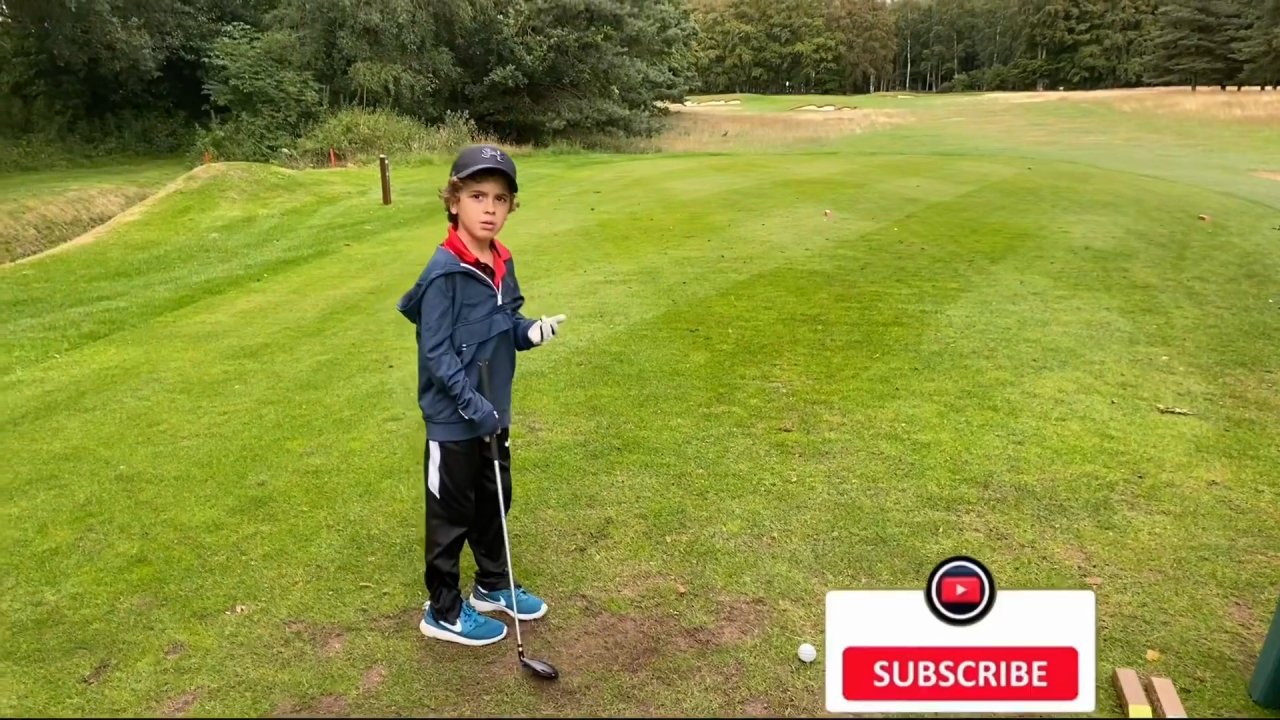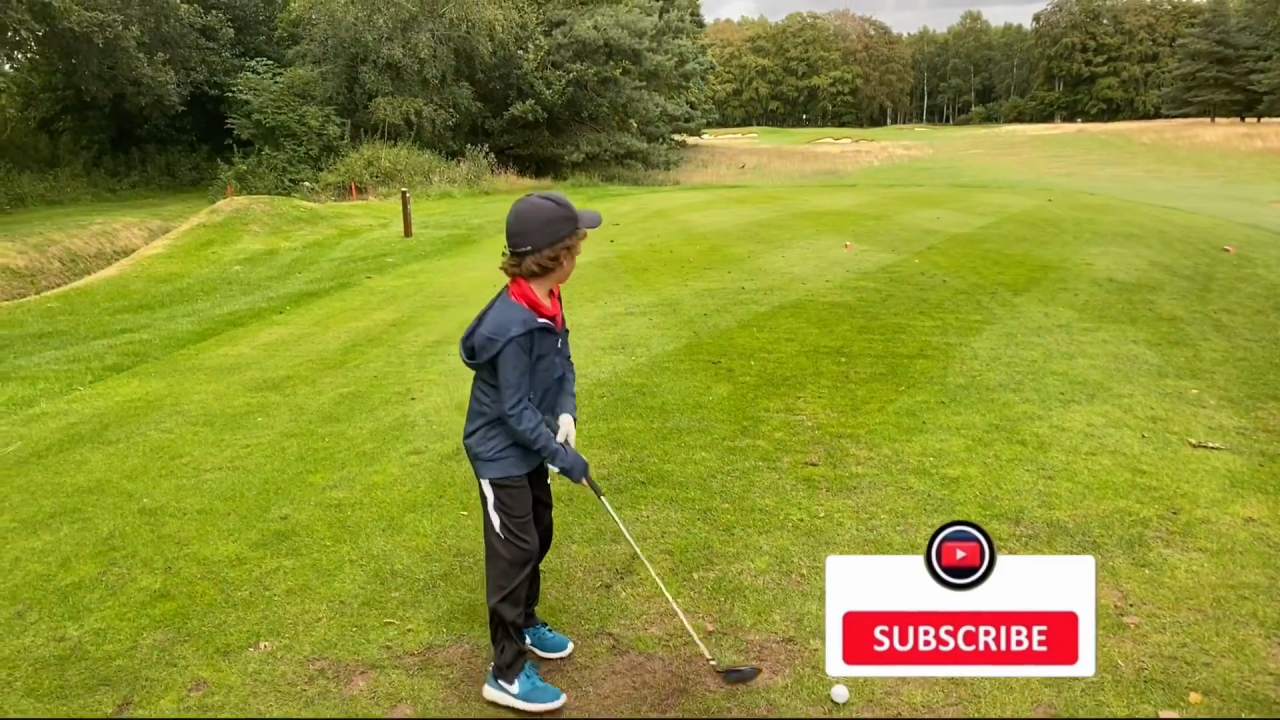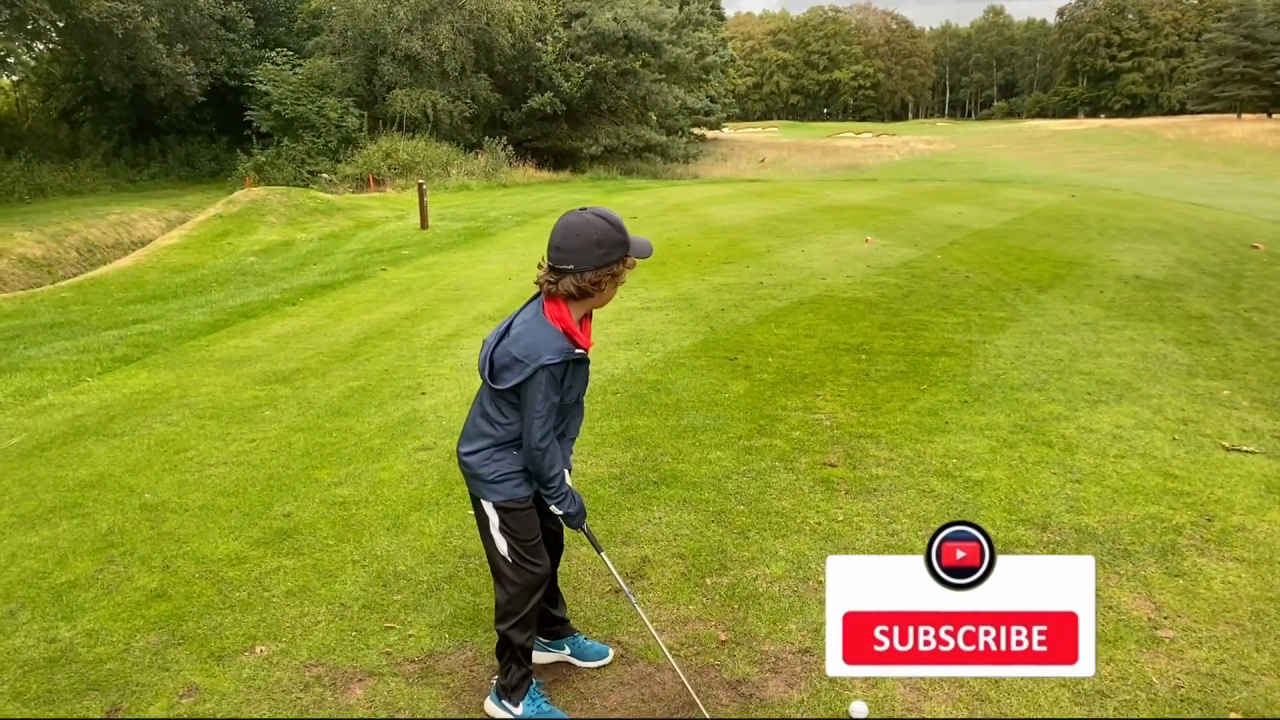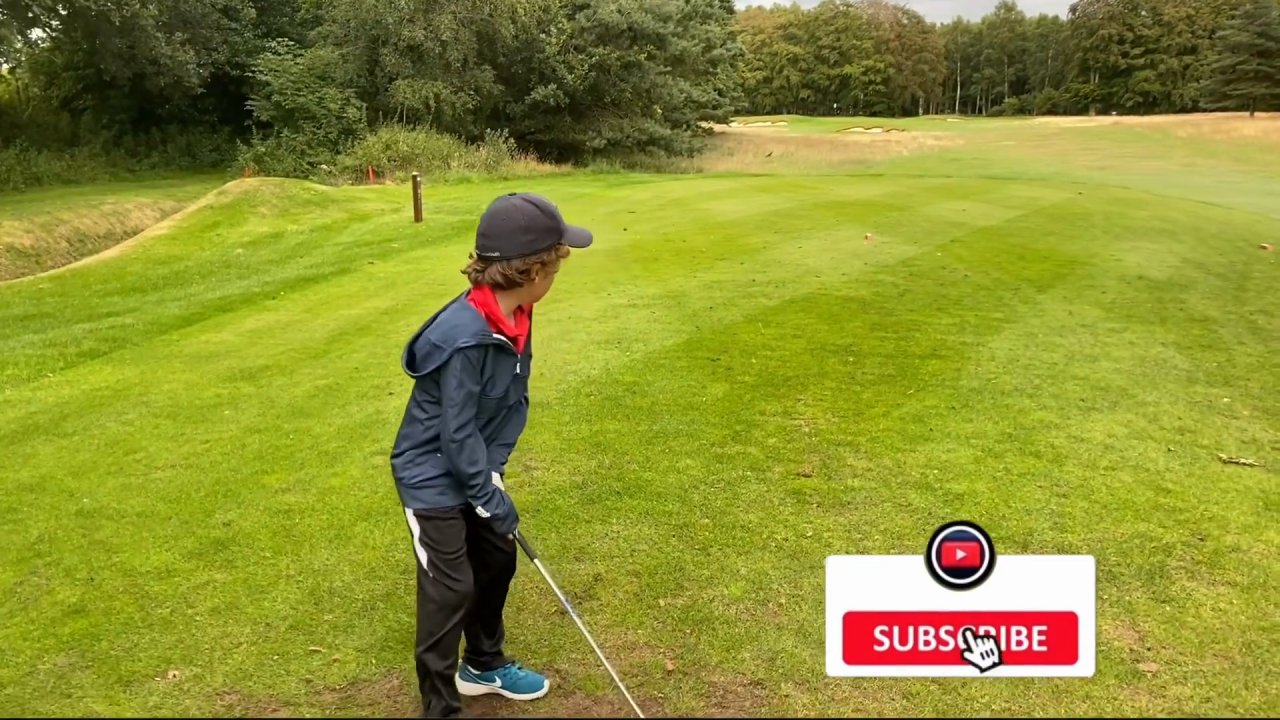
dt=0.7s
person 1, frame 1
left shoulder: (501, 263)
right shoulder: (444, 274)
right elbow: (436, 353)
left wrist: (530, 330)
right wrist: (474, 406)
left hip: (493, 411)
right hip: (453, 420)
left knee: (495, 501)
right knee: (452, 513)
left ankle: (492, 587)
right ankle: (444, 612)
person 1, frame 2
left shoulder: (548, 301)
right shoulder: (513, 326)
left elbow: (562, 361)
right elbow: (515, 409)
left wrist: (566, 411)
right wrist: (559, 455)
left hip: (531, 444)
right hip: (501, 451)
left knee: (538, 537)
right knee: (515, 551)
left ankle: (523, 623)
right ankle: (507, 673)
person 1, frame 3
left shoulder: (565, 316)
right shoulder: (544, 351)
left elbow: (569, 406)
right elbow: (538, 438)
left wrist: (563, 469)
right wrist: (561, 494)
left hip: (524, 460)
right hip: (499, 469)
left knee: (548, 544)
right knee: (525, 572)
left ankle: (552, 635)
person 1, frame 4
left shoulder: (514, 316)
right shoulder: (462, 338)
left elbow: (514, 402)
right elbow: (457, 433)
left wrist: (495, 473)
right wrist: (491, 496)
left hip: (473, 469)
right hip: (433, 477)
left knee: (497, 561)
right knee: (451, 589)
left ankle: (483, 664)
